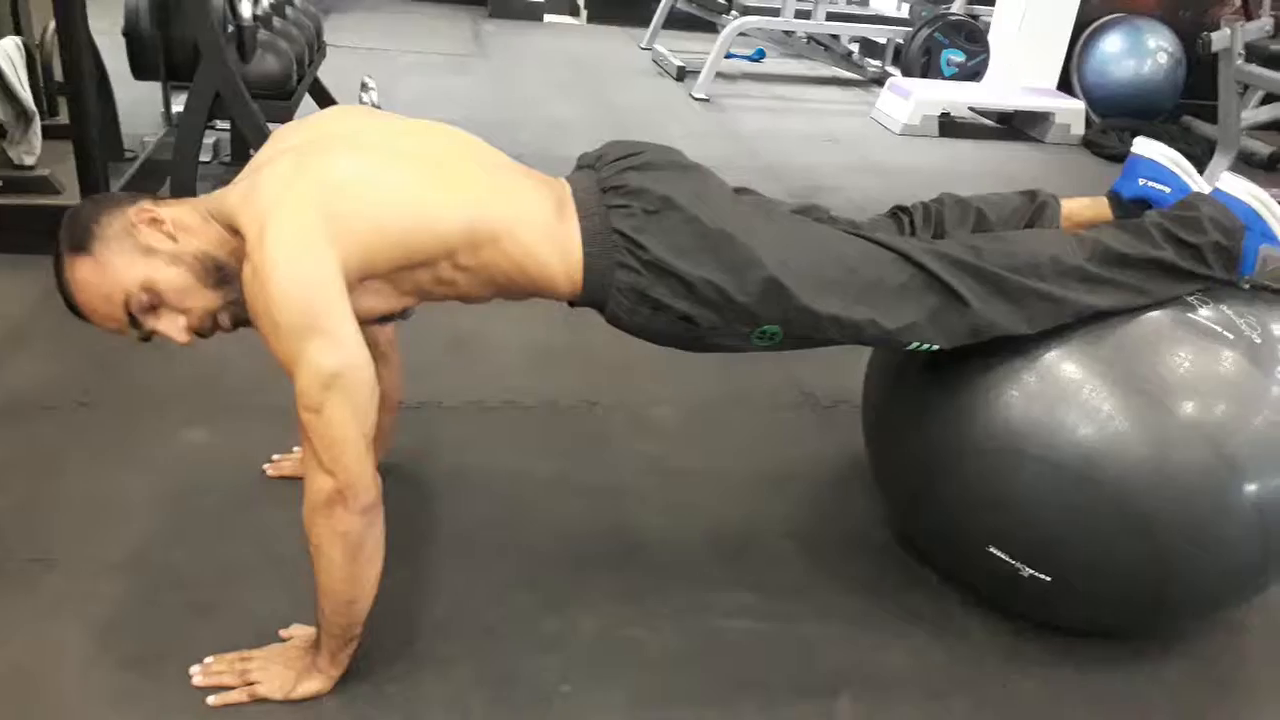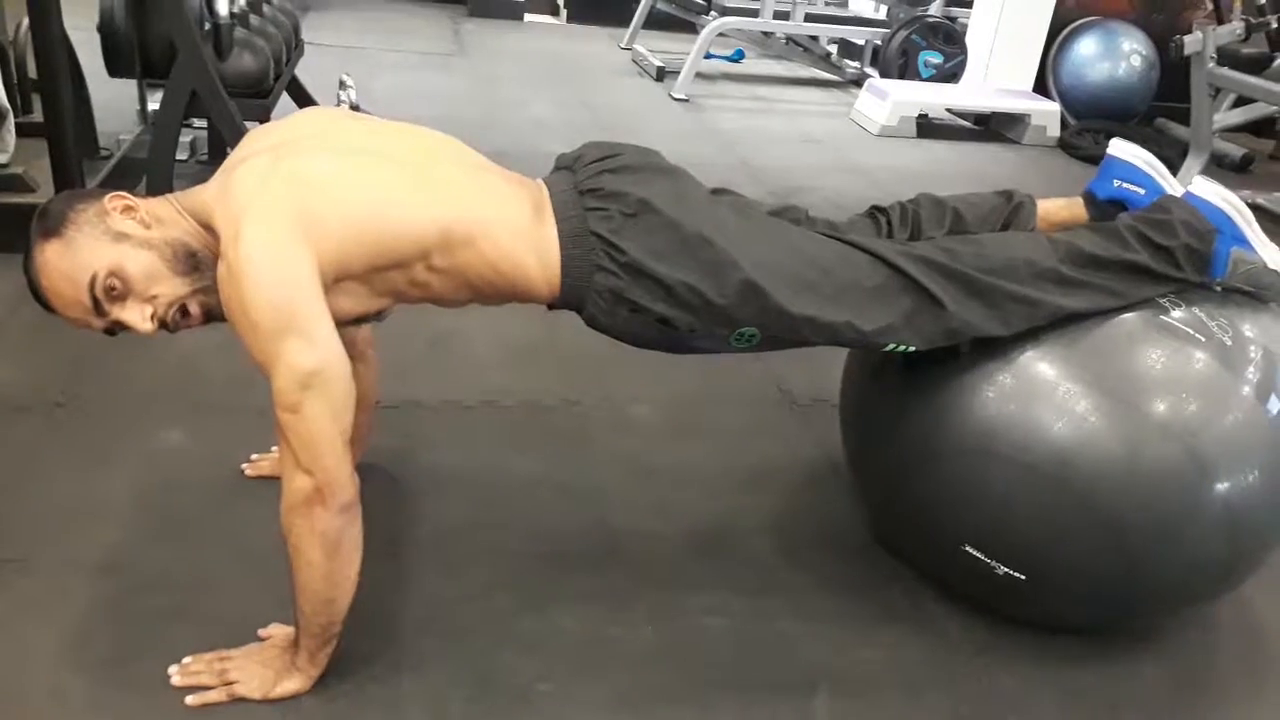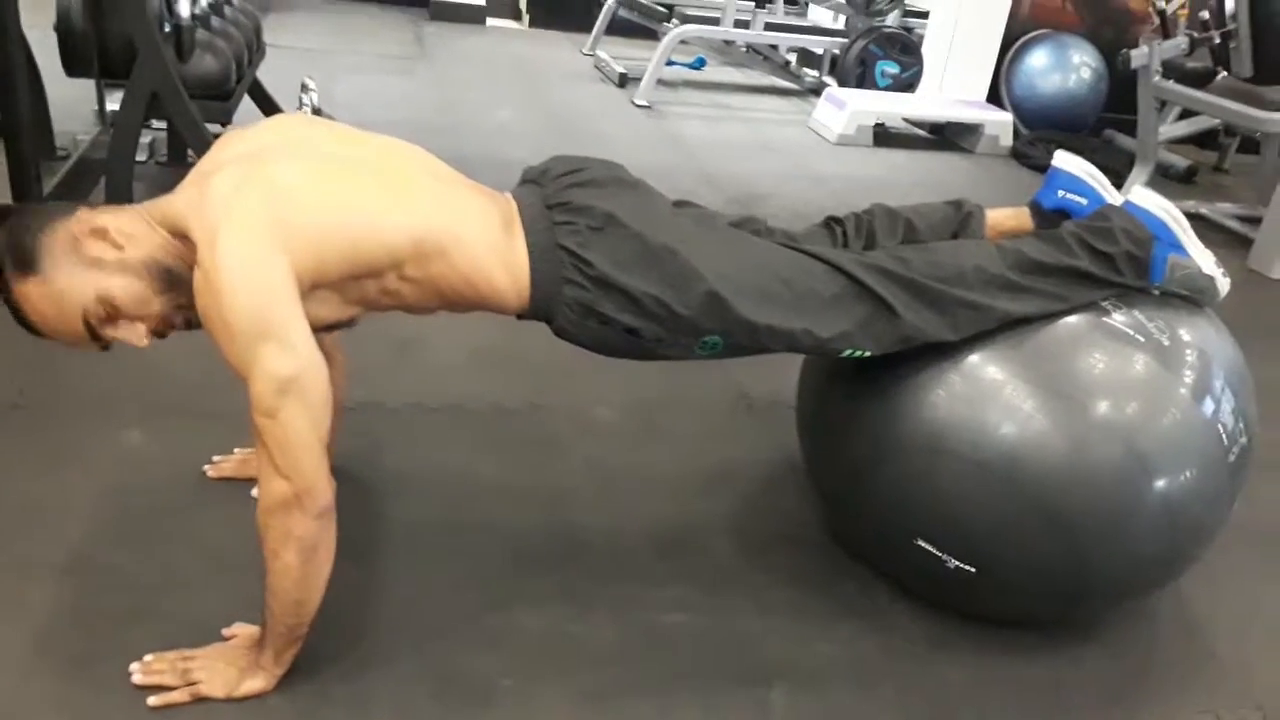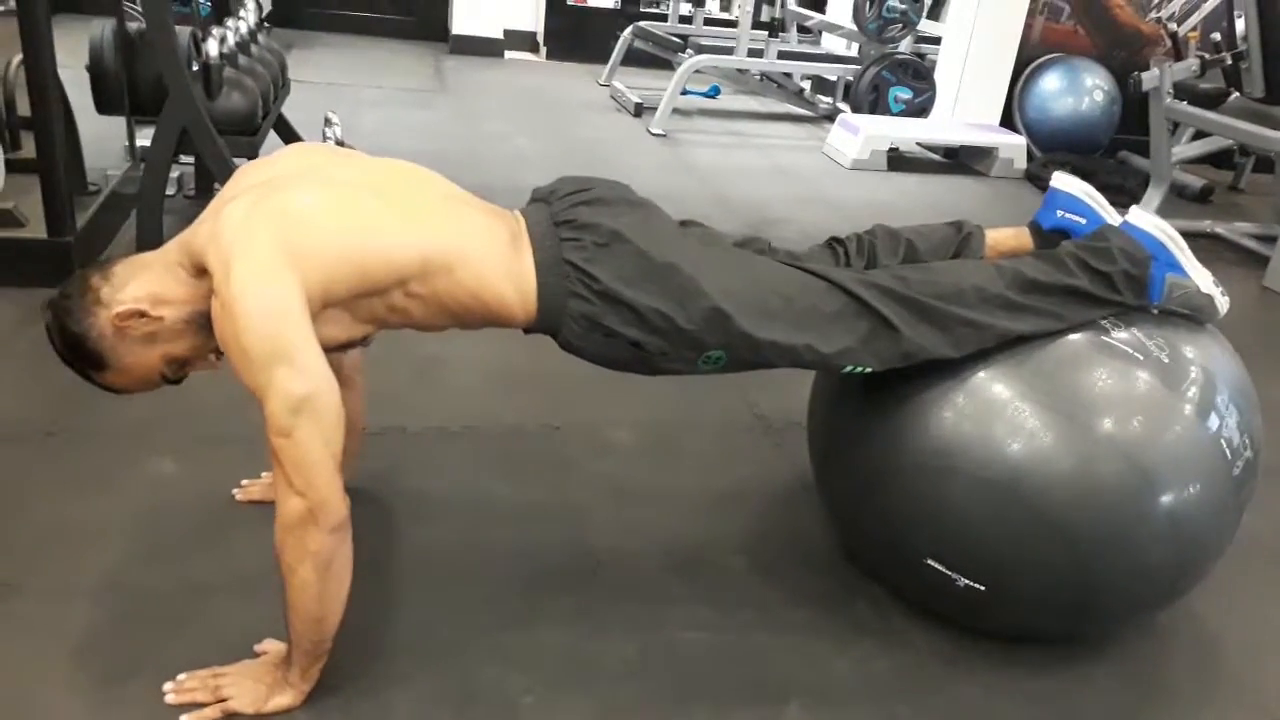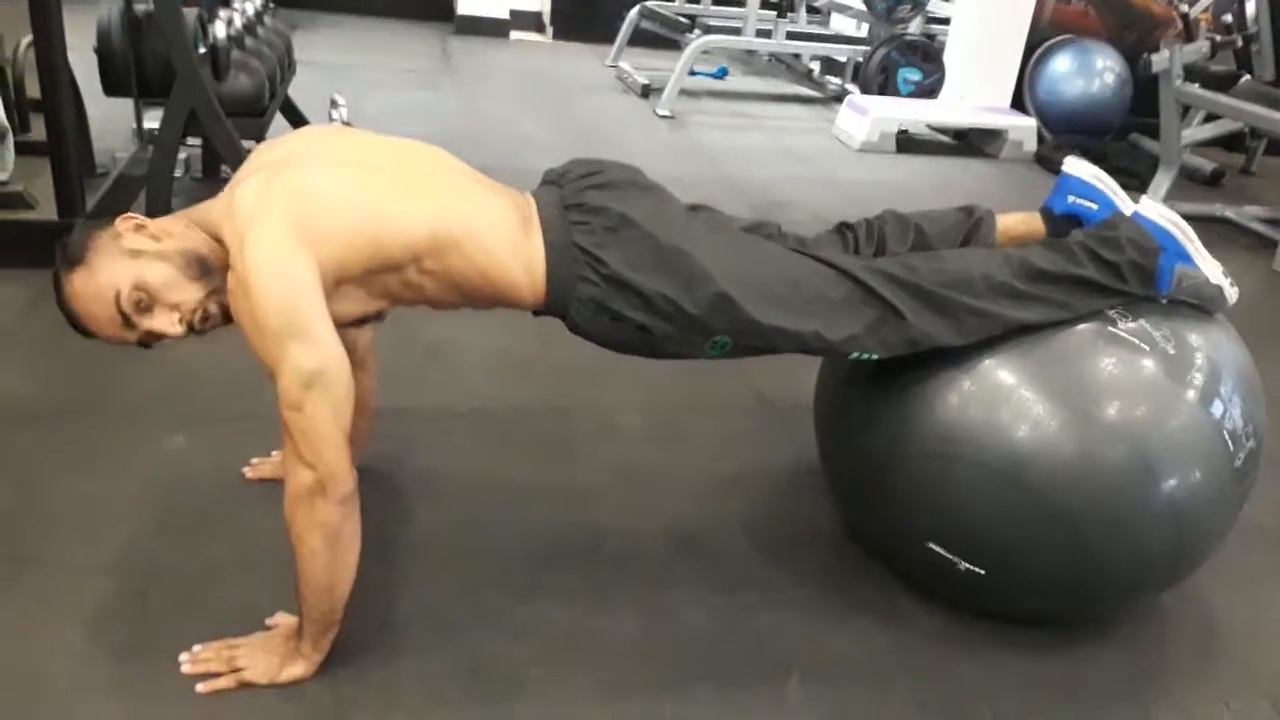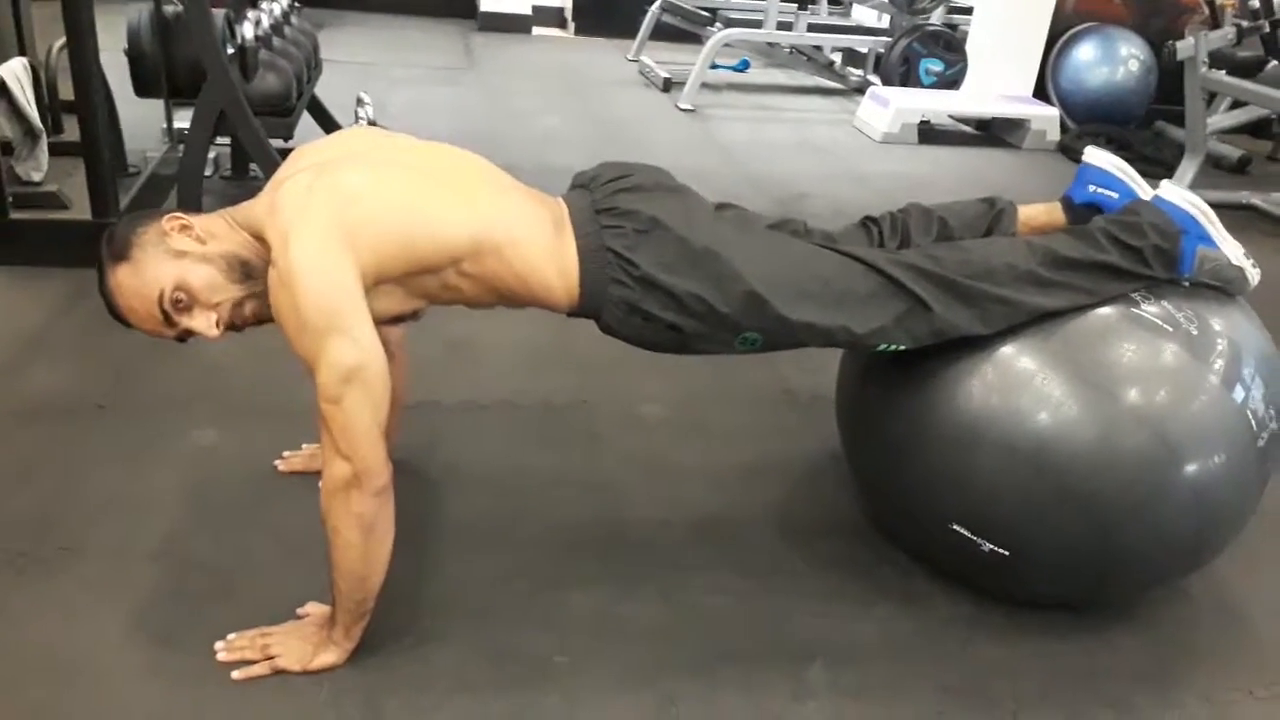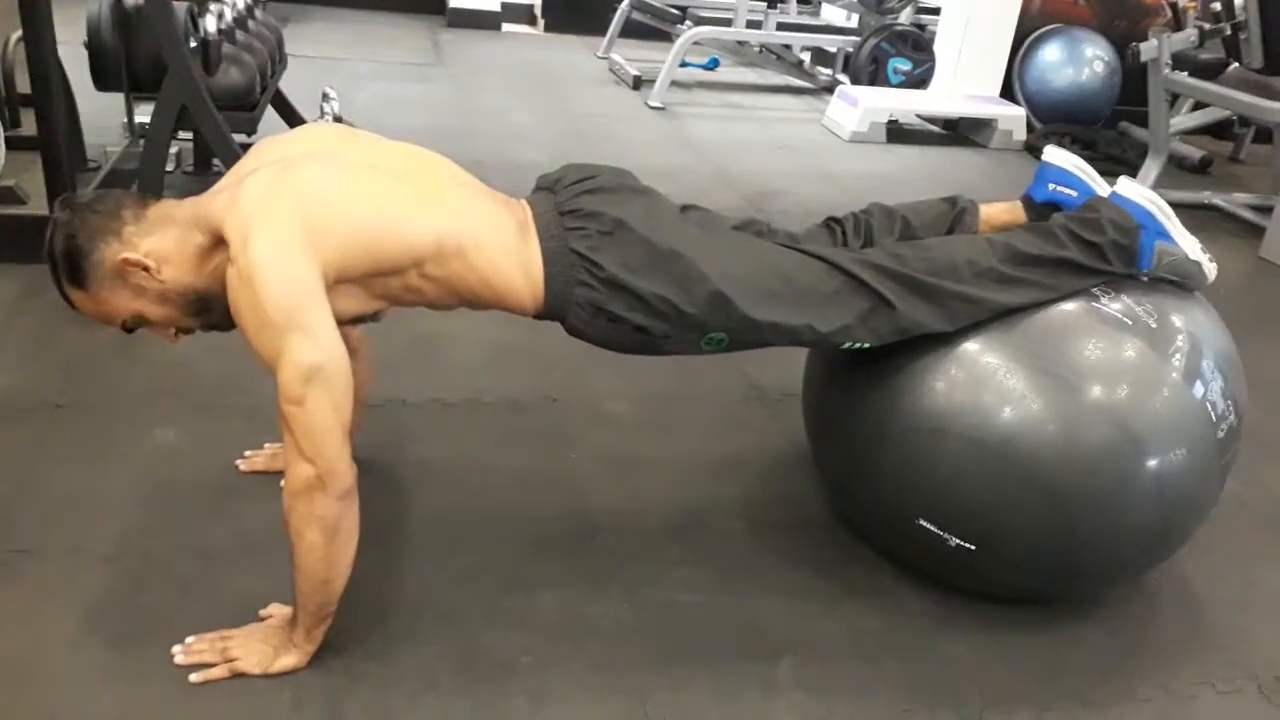
dt=0.7s
person 1, frame 1
left shoulder: (277, 261)
right shoulder: (288, 158)
left elbow: (346, 492)
left wrist: (322, 657)
right wrist: (356, 438)
left hip: (652, 259)
right hip: (626, 189)
left knee: (933, 294)
right knee: (900, 247)
right ankle: (1125, 196)
person 1, frame 2
left shoulder: (250, 259)
right shoulder: (266, 157)
left elbow: (324, 494)
left wrist: (303, 660)
right wrist: (330, 435)
left hip: (632, 261)
right hip: (602, 193)
left knee: (912, 299)
right knee: (873, 247)
right ankle: (1104, 202)
person 1, frame 3
left shoulder: (228, 264)
right shoulder: (234, 162)
left elbow: (302, 497)
right wrist: (294, 435)
left hip: (595, 275)
right hip: (568, 205)
left knee: (868, 304)
right knee: (828, 256)
left ankle: (1129, 245)
right ankle: (1049, 206)
person 1, frame 4
left shoulder: (243, 292)
right shoulder: (253, 194)
left elbow: (319, 514)
right wrist: (321, 457)
left hip: (604, 288)
right hip: (578, 223)
left knee: (869, 321)
right knee: (832, 273)
left ankle: (1129, 263)
right ankle: (1049, 227)
person 1, frame 5
left shoulder: (259, 265)
right shoulder: (268, 174)
left elbow: (326, 487)
left wrist: (305, 645)
right wrist: (340, 438)
left hip: (610, 272)
right hip: (591, 208)
left knee: (873, 310)
right knee: (839, 262)
left ankle: (1137, 256)
right ankle: (1055, 212)
person 1, frame 6
left shoulder: (298, 265)
right shoulder: (308, 174)
left elbow: (364, 482)
left wrist: (337, 634)
right wrist: (353, 432)
left hip: (642, 274)
right hip: (619, 209)
left knee: (903, 302)
right knee: (862, 254)
left ankle: (1157, 240)
right ankle: (1074, 205)
person 1, frame 7
left shoulder: (257, 267)
right shoulder: (264, 173)
left elbow: (325, 480)
left wrist: (299, 637)
right wrist: (319, 432)
left hip: (607, 275)
right hip: (584, 209)
left knee: (865, 297)
right knee: (831, 255)
left ankle: (1118, 235)
right ankle: (1039, 199)
